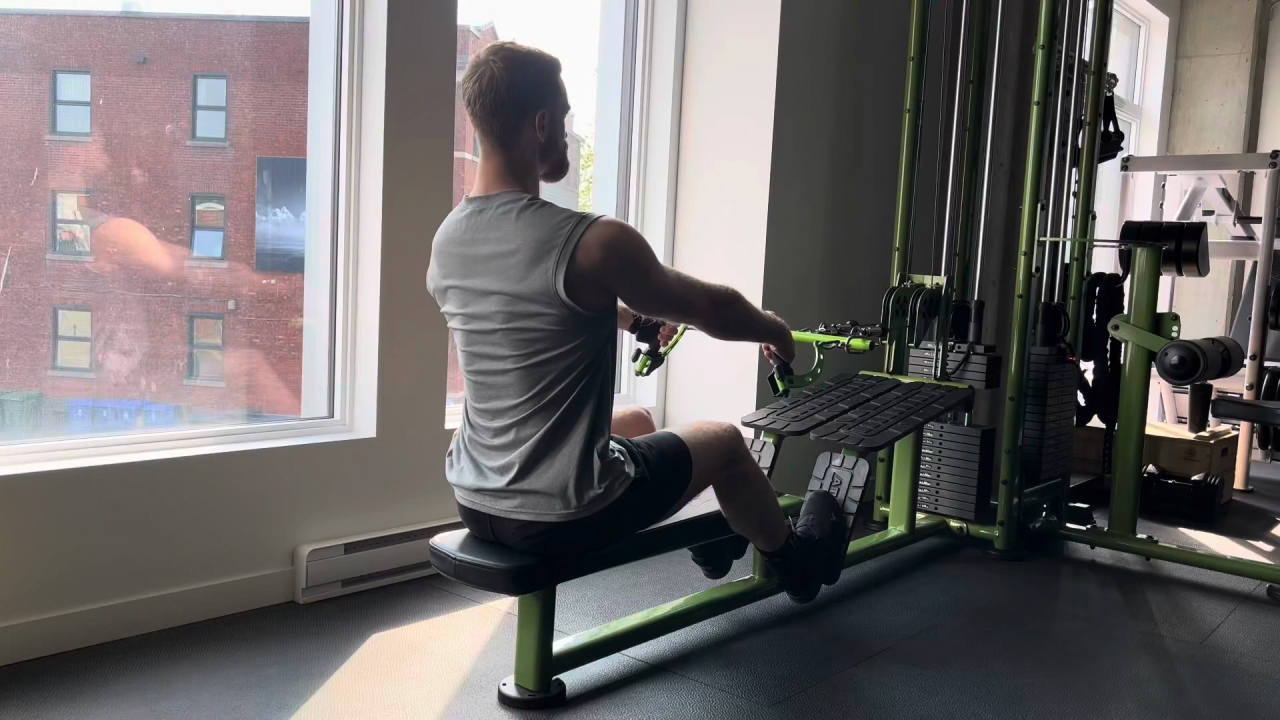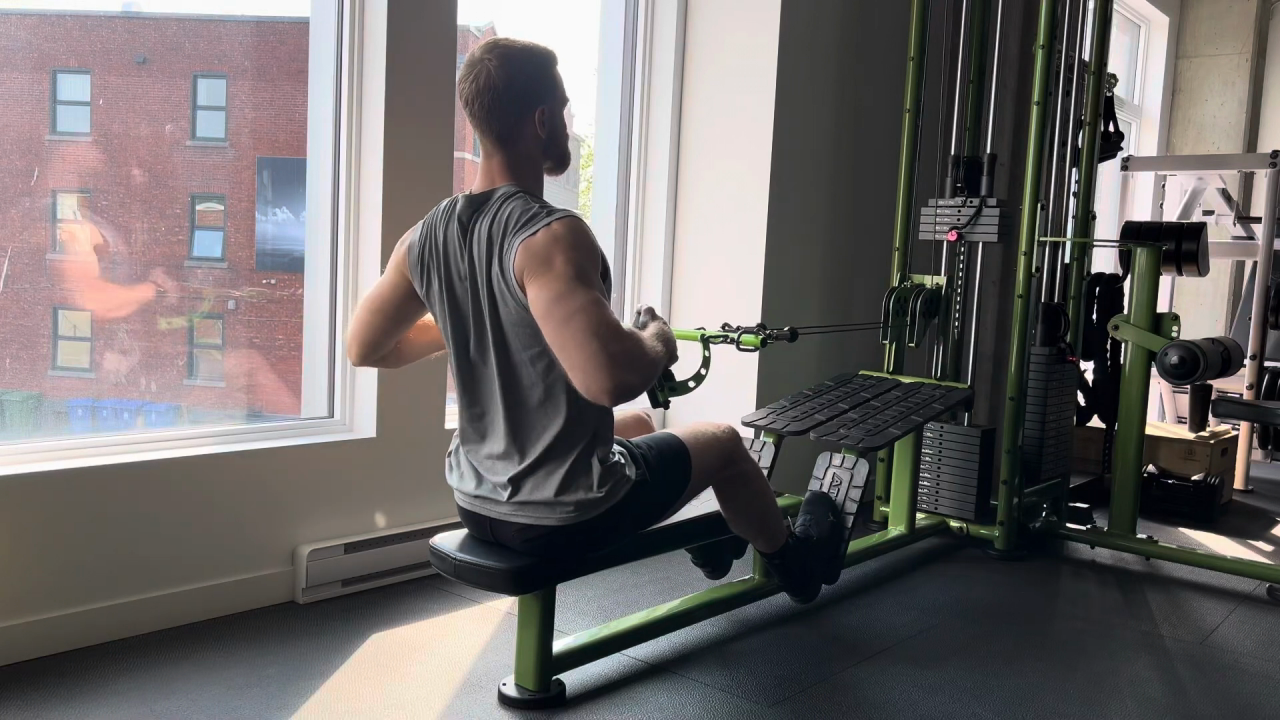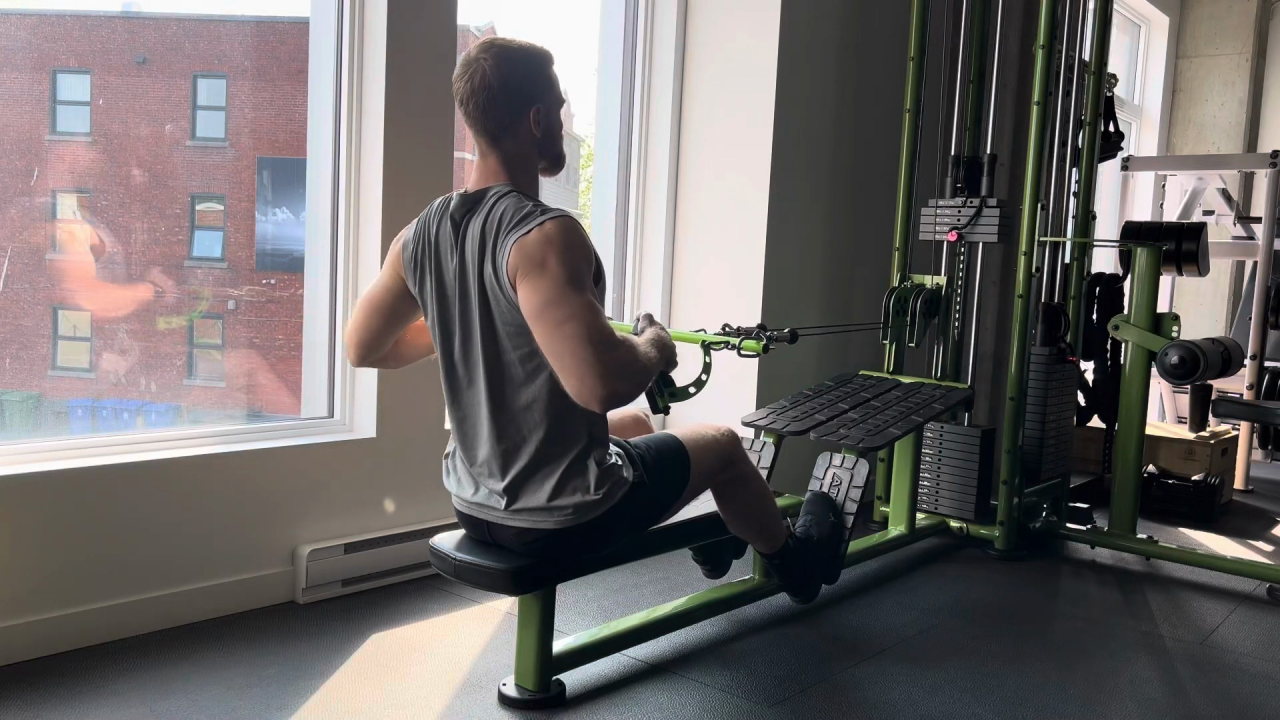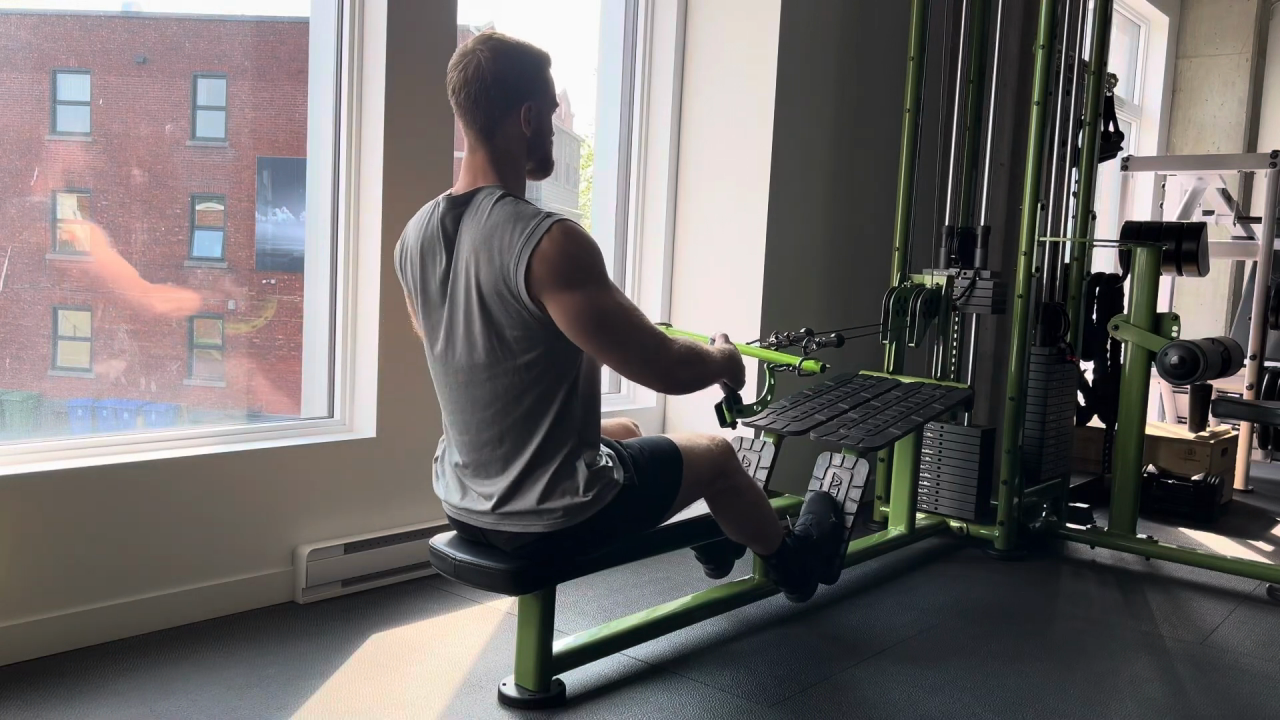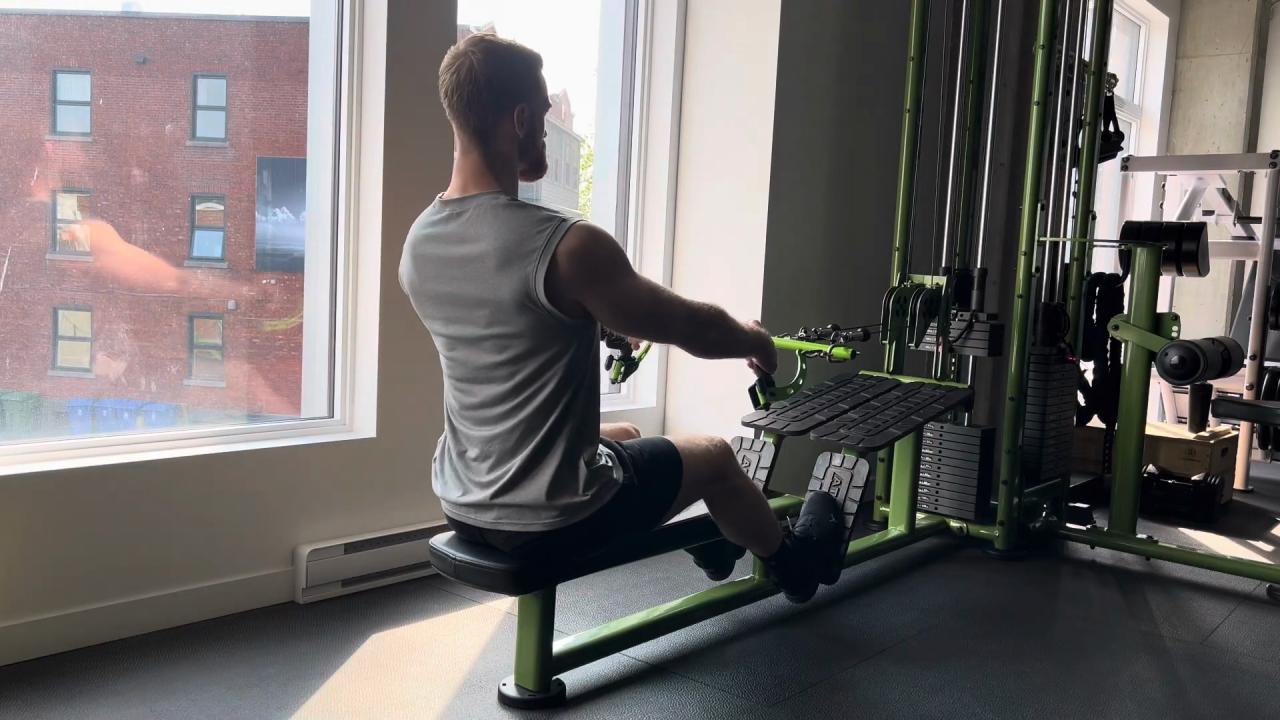
dt=1s
person 1, frame 1
left shoulder: (448, 241)
right shoulder: (593, 245)
right elbow: (717, 310)
left wrist: (622, 314)
right wrist: (774, 331)
left hip: (475, 503)
right hip: (564, 518)
left knee: (636, 422)
right knee: (723, 440)
right ankle: (798, 562)
person 1, frame 2
left shoulder: (426, 238)
right shoulder: (551, 238)
left elbow: (363, 348)
right elbow: (611, 379)
right wrist: (658, 342)
left hip: (476, 504)
right hip: (566, 517)
left knee: (636, 427)
right knee: (722, 441)
left ankle: (709, 540)
right ankle: (796, 562)
person 1, frame 3
left shoulder: (420, 235)
right shoulder: (544, 237)
left elbow: (362, 348)
right elbow: (604, 384)
right wrist: (655, 348)
left hip: (473, 503)
right hip: (564, 519)
left knee: (635, 426)
right knee: (721, 444)
left ankle: (709, 537)
right ankle: (795, 562)
person 1, frame 4
left shoulder: (416, 237)
right shoulder: (548, 244)
right elbow: (666, 369)
right wrist: (723, 361)
left hip: (463, 504)
right hip: (551, 521)
left knee: (624, 430)
right knee: (715, 454)
left ankle: (715, 539)
right ankle: (794, 561)
person 1, frame 5
left shoulder: (419, 244)
right shoulder: (564, 248)
right elbow: (695, 329)
right wrist: (755, 341)
left hip: (461, 505)
right hip: (551, 520)
left knee: (624, 434)
right knee: (714, 455)
right ankle: (795, 561)
